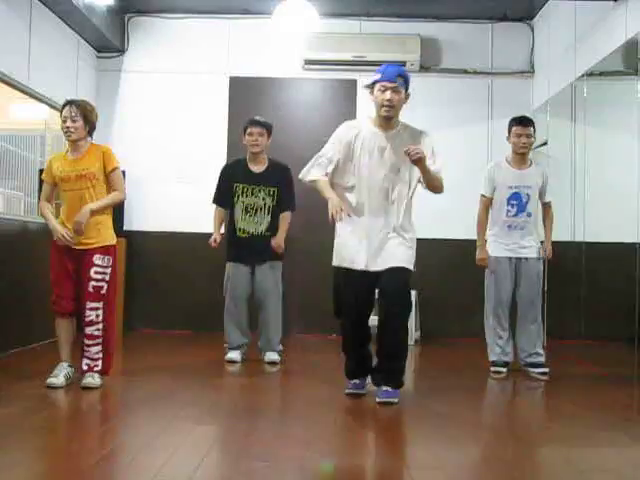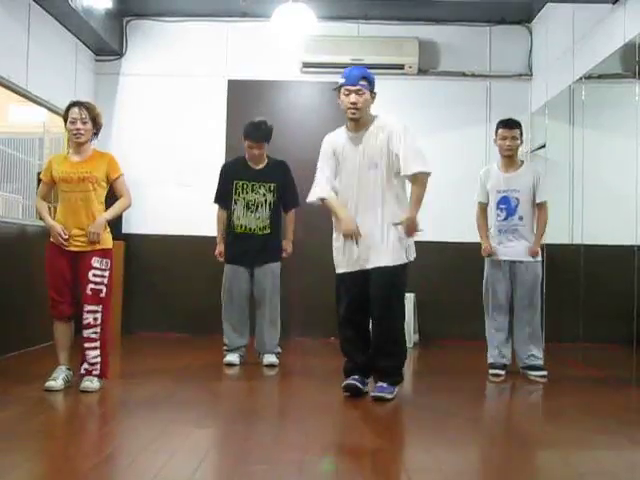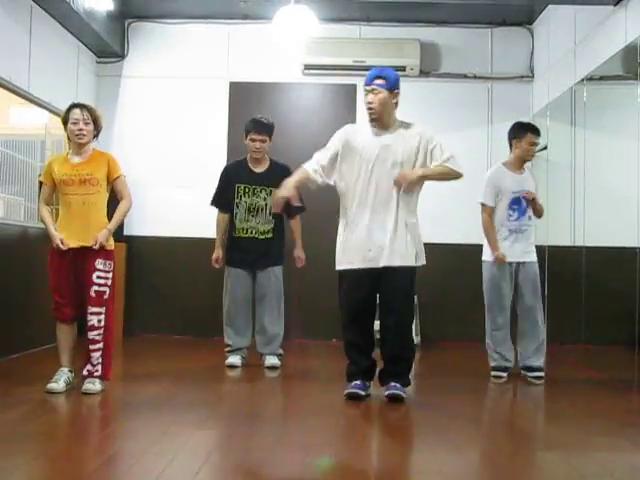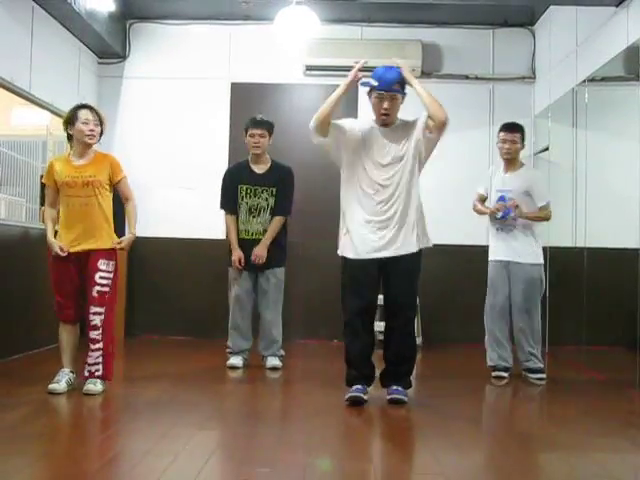
dt=0.5s
person 1, frame 1
left shoulder: (418, 139)
right shoulder: (350, 132)
left elbow: (438, 187)
right elbow: (316, 170)
left wrist: (423, 166)
right wrist: (332, 196)
left hip: (395, 241)
right hip: (353, 241)
left knee: (394, 313)
right knee: (351, 314)
left ankle: (389, 379)
right ankle: (357, 372)
person 1, frame 2
left shoulder: (392, 130)
right shoulder: (332, 142)
left elbow: (419, 171)
right elbow: (323, 190)
left wrist: (412, 211)
right wrist: (342, 217)
left hip: (389, 240)
right hip: (351, 243)
left knee: (386, 311)
right knee: (349, 313)
left ankle: (387, 377)
right ankle: (356, 371)
person 1, frame 3
left shoulder: (418, 137)
right shoulder: (348, 136)
left elbow: (454, 170)
right elbow: (315, 167)
left wrist: (420, 173)
right wrist: (289, 183)
left hip: (399, 245)
right hip: (354, 244)
left knee: (398, 315)
right knee: (355, 313)
left ankle: (396, 378)
right ankle: (359, 376)
person 1, frame 4
left shoulder: (416, 133)
right shoulder: (351, 133)
left elbow: (441, 119)
right elbow: (318, 126)
left wrist: (412, 81)
right wrist: (347, 84)
left hip: (404, 242)
right hip: (359, 242)
left knee: (401, 313)
right knee: (357, 313)
left ankle: (397, 380)
right ankle: (358, 380)
person 2, frame 1
left shoulder: (103, 153)
right shoulder: (55, 161)
left elbow: (120, 193)
right elbow: (44, 201)
left wrist: (89, 208)
right wrist: (55, 226)
left hip: (98, 242)
right hip: (65, 242)
left knee: (95, 305)
right knee: (63, 304)
left ankle: (93, 368)
right ankle: (65, 365)
person 2, frame 2
left shoulder: (106, 160)
right shoulder: (55, 162)
left elbow: (125, 198)
right elbow: (41, 199)
left wrist: (103, 219)
right wrist: (50, 224)
left hip: (96, 245)
right hip: (62, 244)
left knee: (93, 309)
right knee: (61, 308)
left ankle: (93, 371)
right ankle: (63, 368)
person 2, frame 3
left shoulder: (106, 160)
right shoulder: (55, 164)
left elbow: (126, 199)
right elbow: (43, 204)
left wrist: (108, 230)
right wrist: (52, 231)
left hip: (97, 247)
right hip: (63, 247)
left knee: (97, 310)
right knee: (64, 310)
left ankle: (95, 372)
right ankle: (65, 370)
person 2, frame 4
left shoulder: (109, 163)
right shoulder: (56, 165)
left elbow: (128, 199)
right elbow: (50, 206)
left wrist: (131, 232)
right wrist: (51, 237)
left hip: (101, 248)
right hip: (66, 249)
left knee: (98, 311)
right knee: (67, 311)
left ankle: (97, 374)
right ankle: (66, 371)
person 3, frame 1
left shoulder: (541, 172)
right shoulder: (495, 169)
left elbow: (547, 209)
right elbow: (483, 209)
left wrist: (548, 240)
right wrist: (481, 246)
left hip: (530, 251)
right hip: (499, 250)
left knee: (531, 305)
right knee: (497, 305)
left ankle: (532, 357)
right ankle: (499, 356)
person 3, frame 2
left shoulder: (533, 172)
right shoulder: (487, 174)
left elbow: (542, 211)
right elbow: (481, 212)
left wrist: (538, 241)
right wrist: (484, 241)
left hip: (526, 254)
right hip: (496, 254)
left knee: (527, 308)
right knee: (496, 308)
left ankle: (531, 359)
right ankle: (498, 358)
person 3, frame 3
left shoulder: (530, 176)
right shoulder: (495, 175)
left elbow: (539, 214)
right elbow: (486, 215)
left wrist: (534, 201)
right wrist: (495, 250)
left hip: (527, 256)
right hip: (498, 257)
left knee: (532, 310)
right knee: (497, 311)
left ankle: (531, 362)
right ankle: (500, 361)
person 3, frame 4
left shoulder: (531, 176)
right shoulder: (493, 172)
left elbow: (546, 213)
right elbow: (477, 202)
left wrist: (524, 214)
right wrist: (486, 210)
left hip: (527, 256)
right hip: (498, 254)
left knee: (525, 310)
right knee: (496, 309)
left ankle: (532, 363)
right ankle: (501, 362)
person 4, frame 1
left shoulder: (281, 171)
right shoulder: (230, 170)
left elbow: (286, 210)
right elbow: (222, 206)
left wrist: (281, 236)
right wrist: (217, 232)
left hip: (268, 249)
right hip: (238, 247)
left knee: (270, 299)
right knee: (235, 298)
left ankle: (271, 347)
right ankle: (236, 345)
person 4, frame 2
left shoulder: (280, 169)
right shoulder: (230, 169)
left elbow: (290, 208)
right elbow: (223, 208)
left wrist: (288, 239)
right wrist: (219, 240)
left hip: (268, 250)
right hip: (236, 248)
left knee: (268, 300)
right knee: (233, 299)
left ankle: (269, 349)
right ankle: (234, 348)
person 4, frame 3
left shoulder: (282, 173)
right shoulder: (231, 171)
left elbow: (293, 213)
right elbow: (223, 212)
left wrist: (298, 246)
right wrist: (219, 246)
left hip: (271, 252)
right hip: (238, 251)
left knee: (271, 303)
right knee: (236, 302)
left ankle: (271, 351)
right ankle: (236, 349)
person 4, frame 4
left shoulder: (283, 173)
right shoulder: (234, 173)
left elbow: (281, 215)
right elbow: (230, 214)
left wrist: (264, 245)
right wrist: (234, 248)
left hip: (272, 252)
right hip: (242, 250)
left knee: (270, 304)
right knee: (239, 303)
left ankle: (272, 352)
right ankle: (238, 351)
